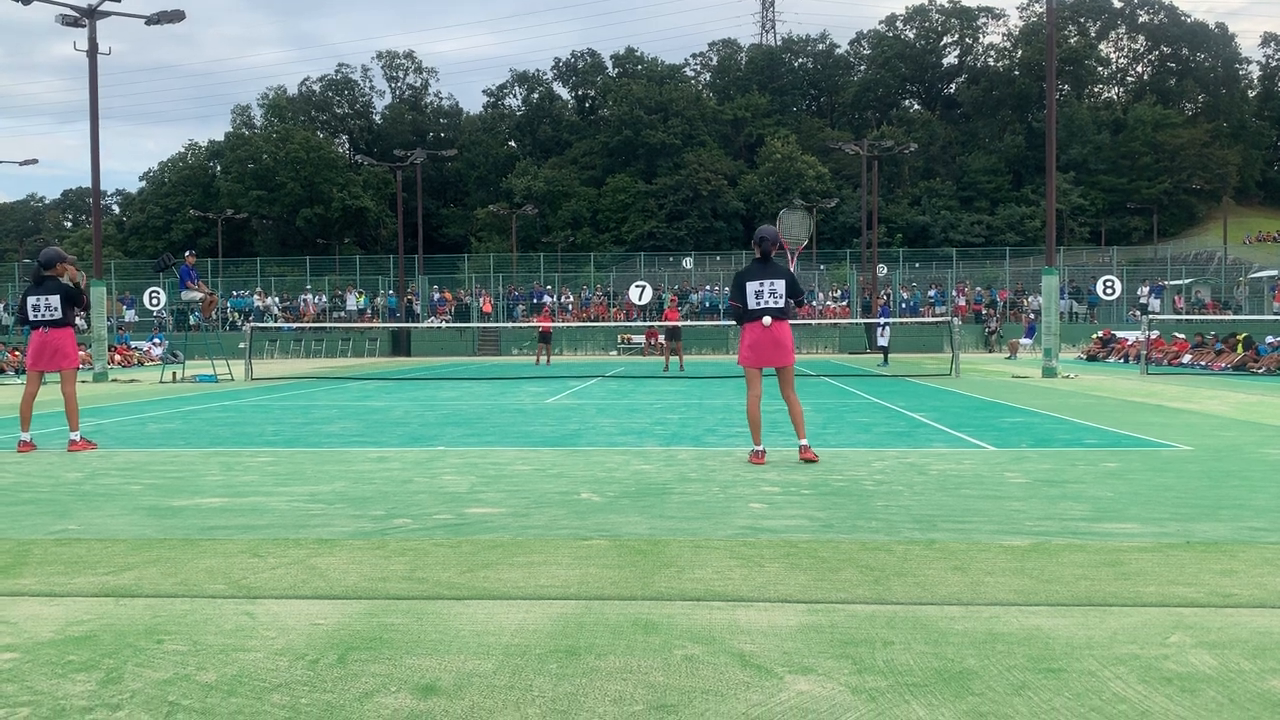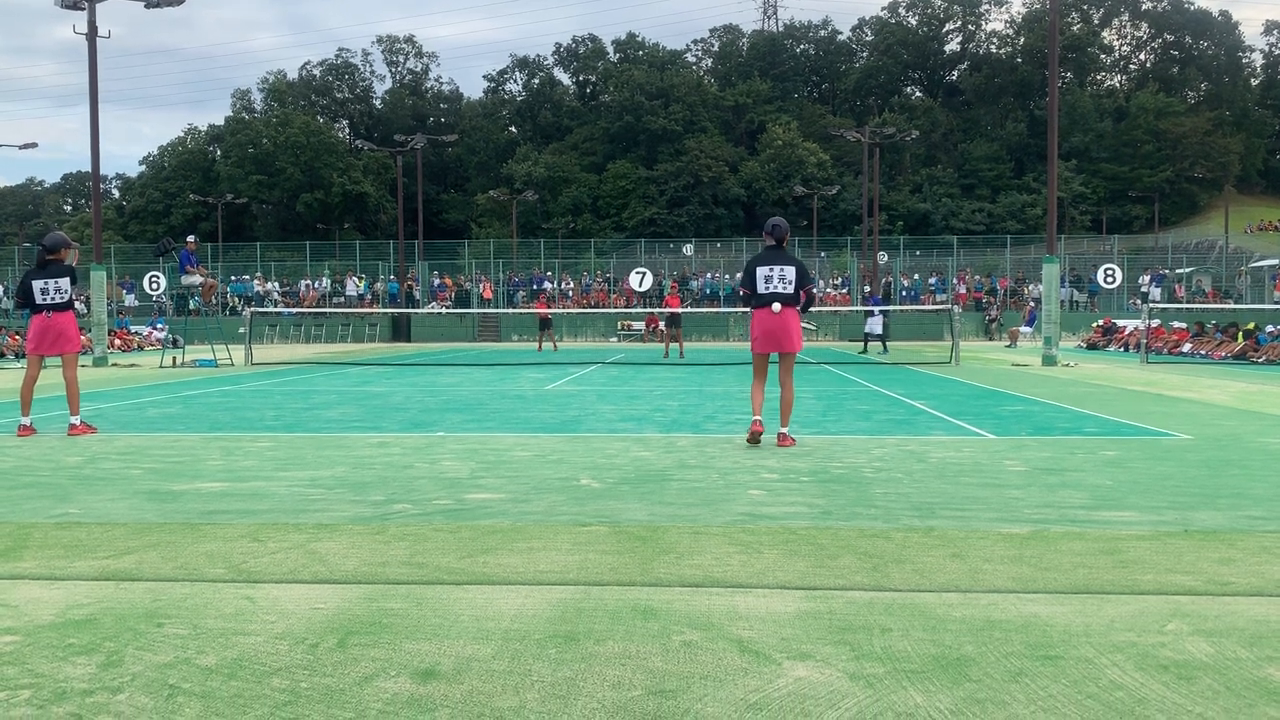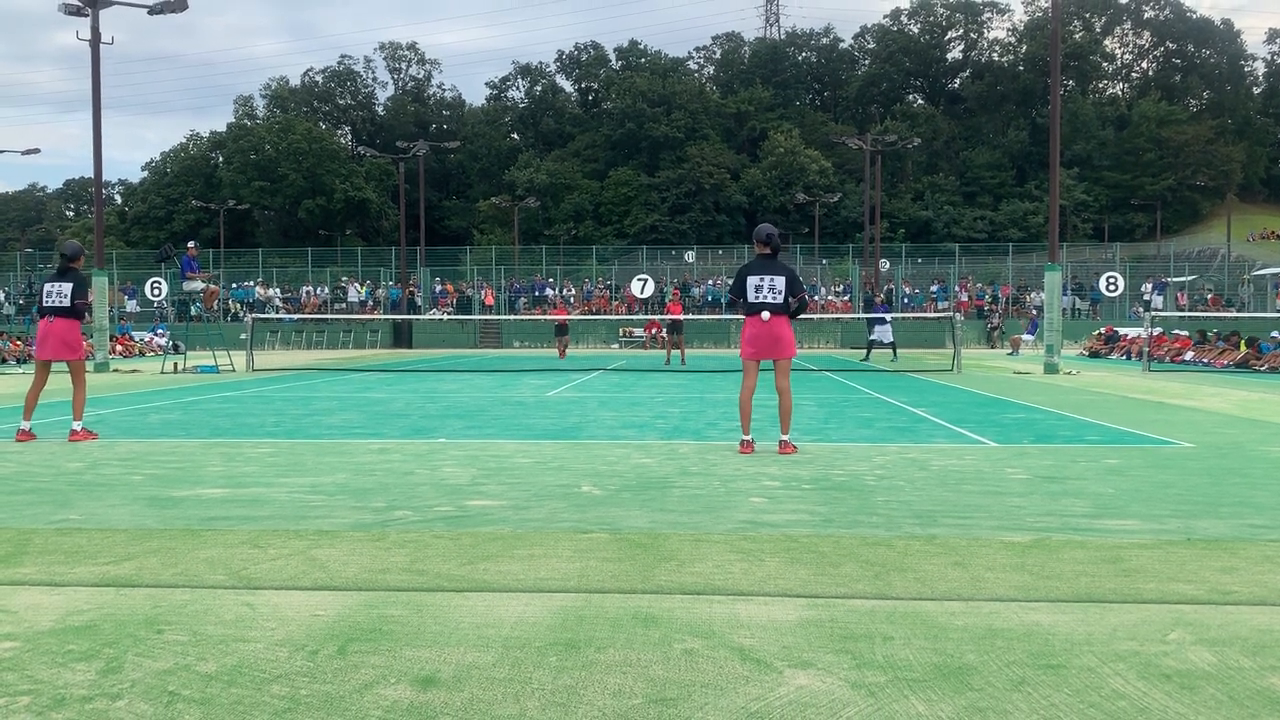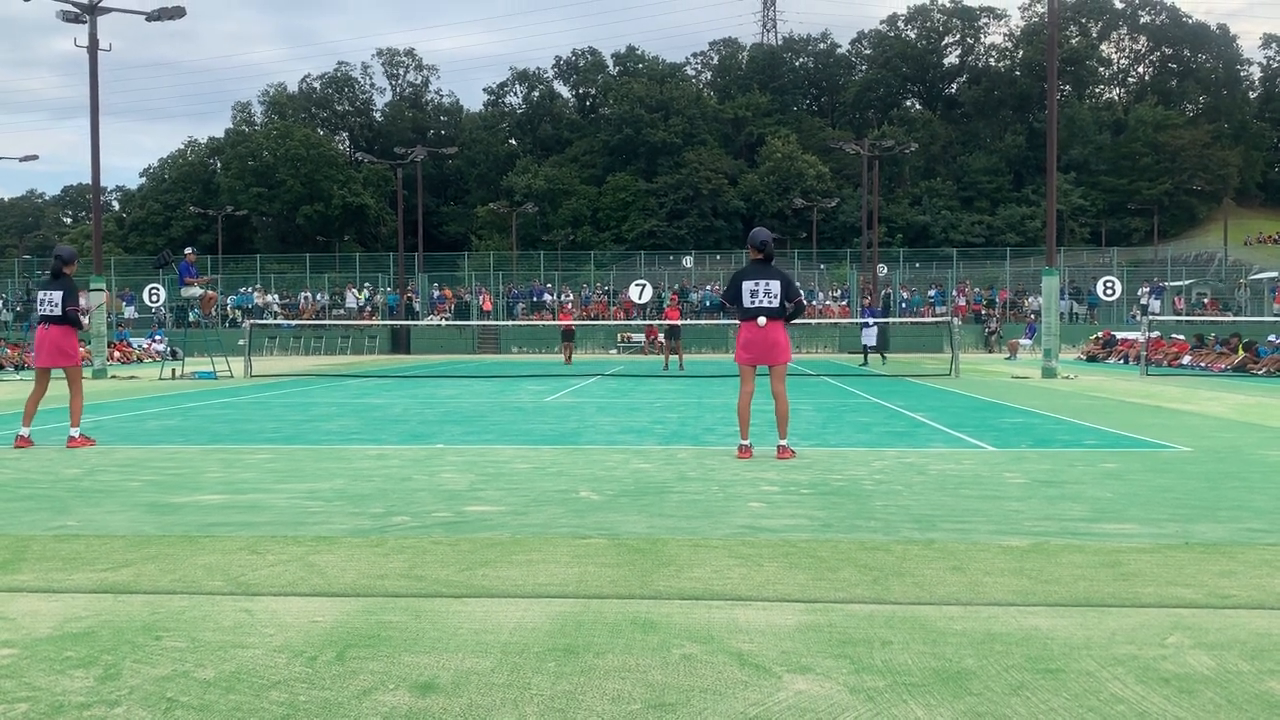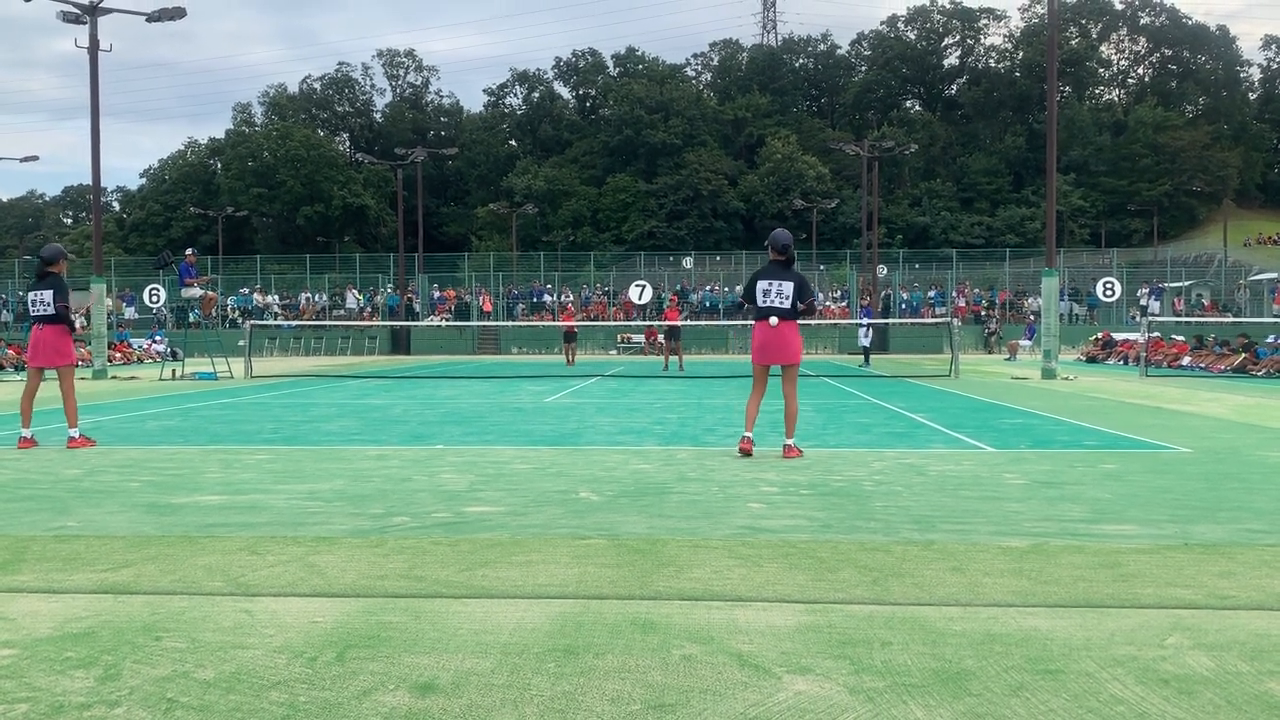
dt=1s
person 1, frame 1
left shoulder: (742, 275)
right shoulder: (784, 273)
left elbow: (736, 312)
right elbow: (800, 302)
left hip: (753, 335)
right hip: (780, 333)
left knee: (754, 395)
right knee: (790, 394)
left ankle: (758, 450)
right ankle: (804, 446)
person 1, frame 2
left shoulder: (754, 262)
right shoulder: (796, 263)
left elbow: (745, 298)
right elbow: (810, 296)
right wrist: (801, 311)
left hip: (762, 320)
right hip: (788, 320)
left knee: (759, 379)
right knee: (786, 380)
left ankle: (756, 421)
right ankle: (784, 433)
person 1, frame 3
left shoulder: (745, 270)
right shoulder: (786, 271)
left elbow: (733, 301)
right elbow: (803, 303)
right wrist: (788, 316)
left hip: (753, 328)
right hip: (780, 329)
left knee: (748, 386)
right knee: (783, 386)
left ankle: (746, 440)
right ankle: (785, 440)
person 1, frame 4
left shoulder: (740, 275)
right shoulder: (780, 275)
left elbow: (725, 306)
right elbow: (800, 306)
right wrist: (784, 319)
left hip: (749, 334)
right hip: (775, 334)
left knee: (746, 391)
right knee: (779, 391)
left ankle: (744, 445)
right ankle: (783, 445)
person 1, frame 5
left shoulder: (758, 275)
right shoulder: (797, 278)
left elbow: (741, 305)
right elbow: (811, 309)
right wrist: (797, 312)
left hip: (762, 333)
right hip: (788, 334)
left knee: (757, 390)
right knee: (790, 392)
left ankle: (747, 437)
right ankle: (789, 445)
person 2, frame 1
left shoulder: (30, 290)
right shoulder: (64, 289)
left elbow: (22, 319)
right elbow: (85, 306)
right wrist: (76, 282)
left hip: (38, 338)
right hip: (62, 337)
left knee: (30, 390)
right knee: (68, 389)
left ankle: (24, 439)
right ankle: (75, 439)
person 2, frame 2
left shoulder: (31, 274)
right shoulder: (68, 270)
left elbow: (20, 303)
left hip: (39, 323)
right hip: (64, 321)
left knee: (31, 374)
right knee: (70, 374)
left ankle: (25, 423)
right ankle: (75, 423)
person 2, frame 3
left shoulder: (49, 279)
right shoulder: (79, 279)
left elbow: (40, 308)
right elbow: (80, 308)
right wrist: (83, 317)
left hip: (45, 327)
right hip: (68, 328)
left knee: (38, 382)
right knee: (79, 382)
left ankle: (24, 428)
right ankle: (77, 429)
person 2, frame 4
left shoulder: (44, 284)
right shoulder: (69, 284)
left elbow: (43, 312)
right elbow: (71, 315)
left wrist: (77, 312)
right wrist: (81, 324)
left hip: (42, 334)
right hip: (63, 335)
left knee: (39, 389)
right knee: (76, 389)
left ankle: (23, 435)
right ankle: (75, 436)
person 2, frame 5
left shoulder: (33, 285)
right shoulder: (58, 283)
left elbow: (33, 313)
right elbow: (61, 311)
left wrist: (67, 314)
right wrist: (73, 327)
left hip: (37, 334)
right hip: (57, 334)
left knee: (30, 388)
right knee: (67, 389)
left ankle: (25, 436)
right ankle: (74, 436)
